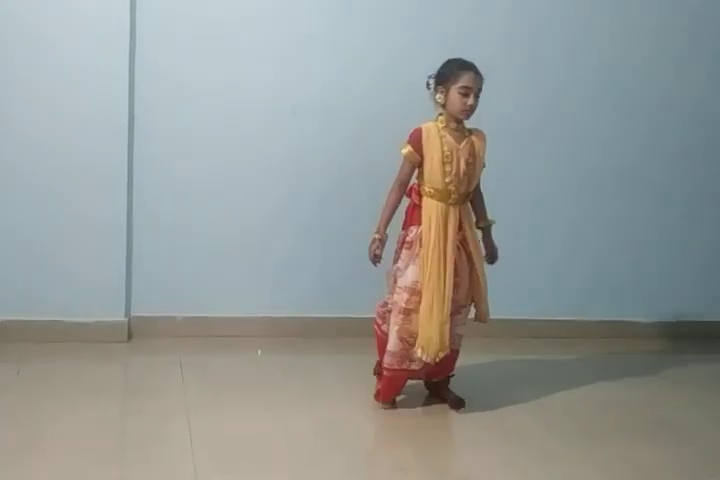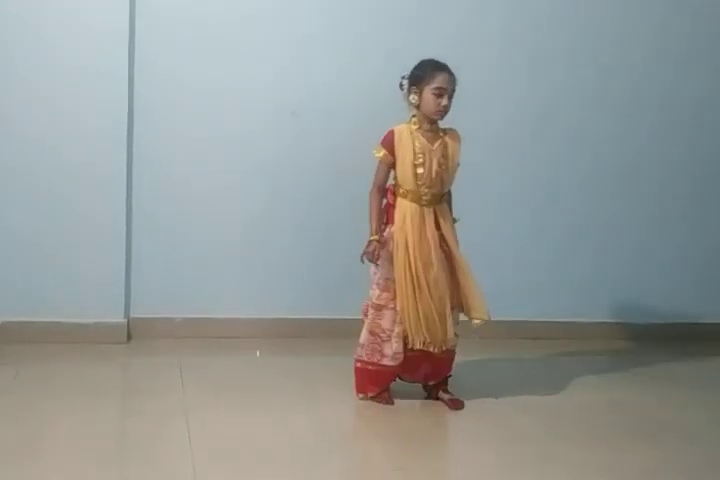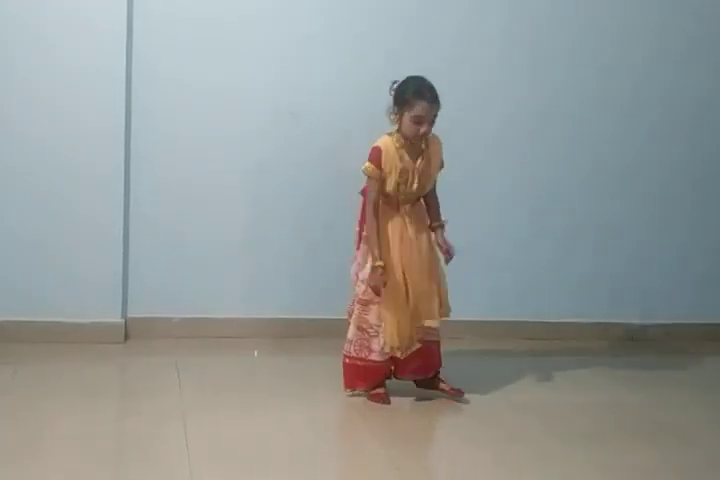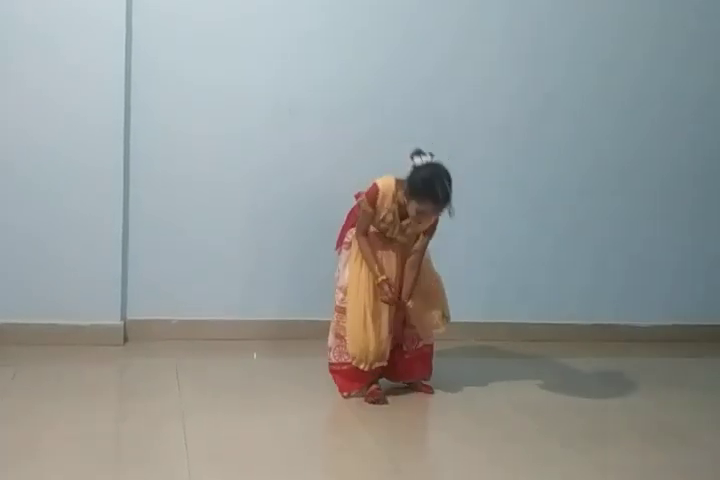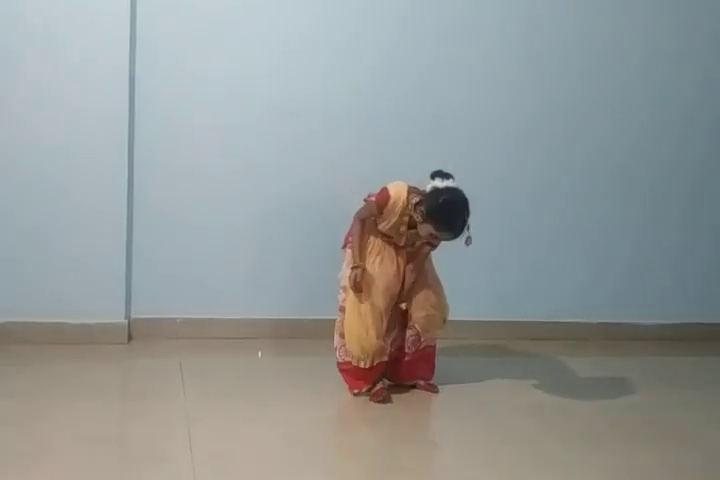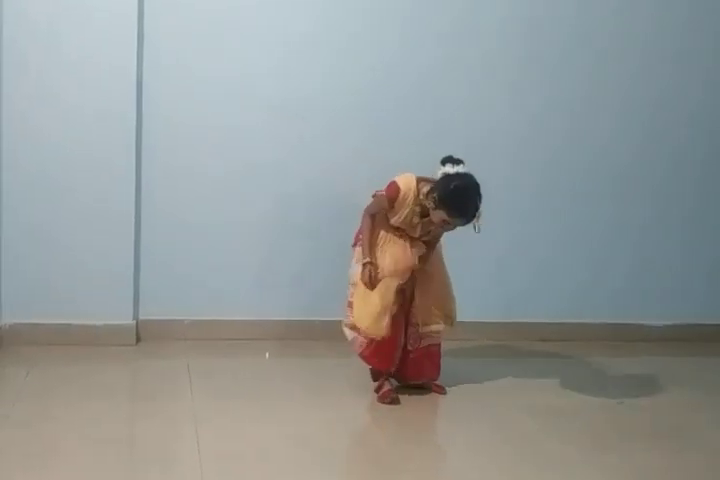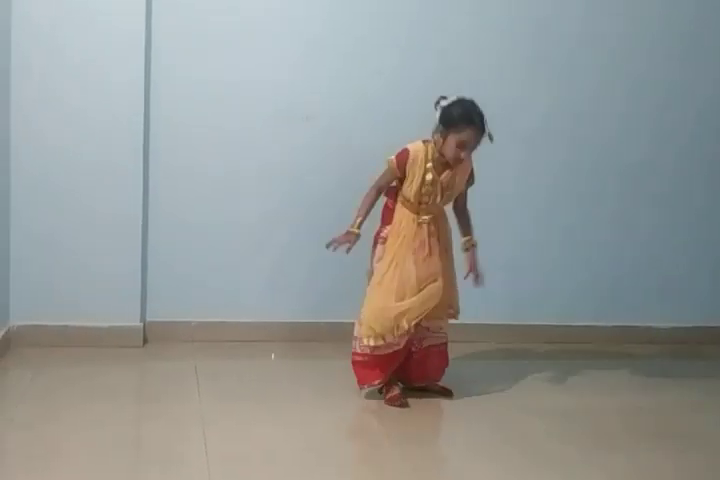
dt=0.3s
person 1, frame 1
left shoulder: (477, 140)
right shoulder: (422, 135)
right elbow: (400, 184)
left wrist: (486, 233)
right wrist: (381, 232)
left hip: (461, 227)
right hip: (425, 226)
left knee: (453, 307)
right knee: (411, 303)
left ankle: (438, 379)
right ankle: (388, 382)
person 1, frame 2
left shoulder: (451, 140)
right shoulder: (396, 137)
right elbow: (377, 188)
left wrist: (449, 230)
right wrist: (375, 236)
left hip: (437, 227)
right hip: (402, 226)
left knee: (443, 304)
right knee: (391, 302)
left ankle: (435, 381)
right ankle: (376, 381)
person 1, frame 3
left shoulder: (434, 148)
right shoulder: (381, 151)
left elbow: (429, 196)
right elbow: (373, 208)
left wrist: (440, 234)
right wrist: (377, 260)
left hip: (417, 227)
right hip: (383, 227)
left knee: (425, 297)
right knee: (376, 301)
left ankle: (428, 373)
right ankle: (372, 378)
person 1, frame 4
left shoulder: (429, 212)
right shoulder: (381, 191)
left elbow: (416, 255)
right elbow: (361, 233)
left wrist: (405, 298)
right wrist: (380, 278)
left hip: (402, 247)
right hip: (365, 238)
left knee: (424, 305)
right knee: (358, 306)
left ankle: (411, 372)
right ankle: (364, 378)
person 1, frame 5
left shoulder: (434, 227)
right shoulder: (393, 196)
left elbow: (415, 266)
right elbow: (359, 218)
left wrist: (403, 301)
right wrist: (356, 264)
left hip: (406, 253)
right hip: (372, 244)
left knee: (425, 306)
right knee: (366, 311)
left ankle: (412, 372)
right ankle: (370, 378)
person 1, frame 6
left shoulder: (446, 213)
right shoulder: (403, 189)
left elbow: (430, 245)
right elbow: (369, 214)
left wrist: (415, 271)
right wrist: (367, 260)
left hip: (417, 246)
right hip: (383, 241)
left knee: (430, 305)
right knee: (375, 307)
left ankle: (419, 373)
right ankle: (382, 376)
person 1, frame 7
left shoulder: (463, 167)
right shoulder: (411, 155)
left elbow: (460, 207)
right elbow: (377, 189)
left wrist: (470, 248)
right wrist: (353, 229)
left hip: (434, 237)
right hip: (401, 233)
left knee: (434, 306)
right knee: (391, 305)
left ankle: (421, 376)
right ankle: (382, 378)
